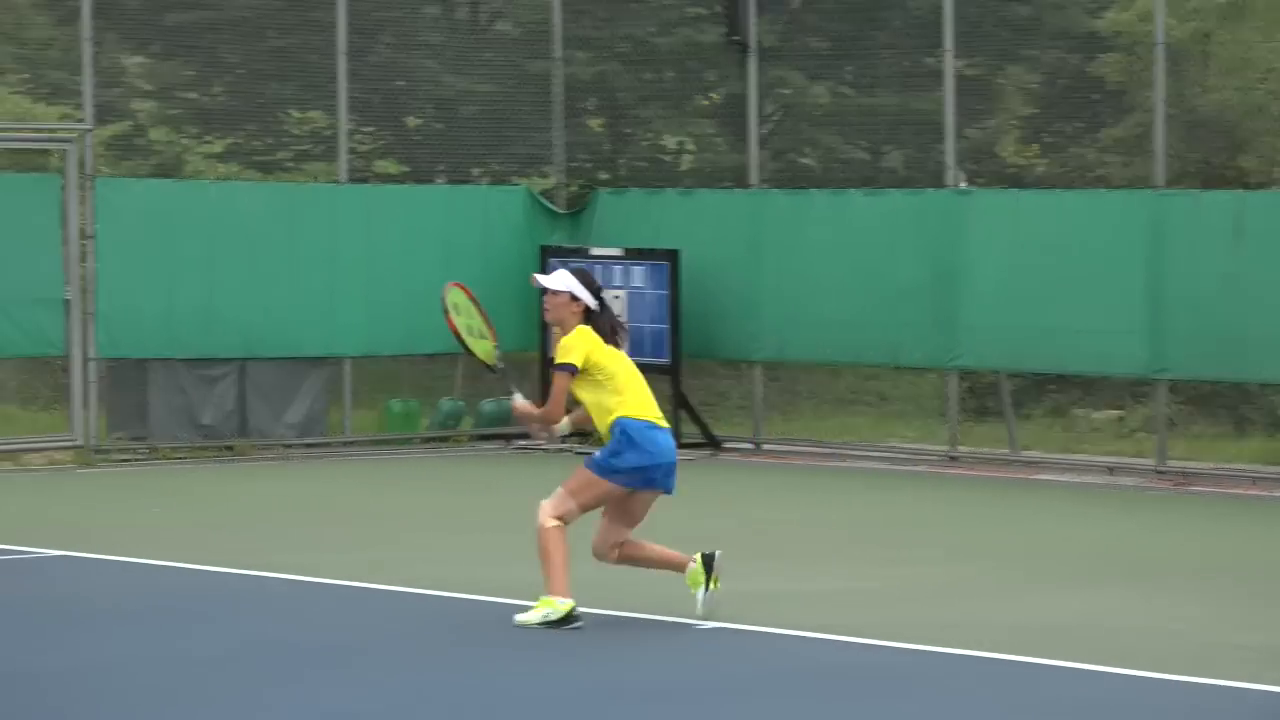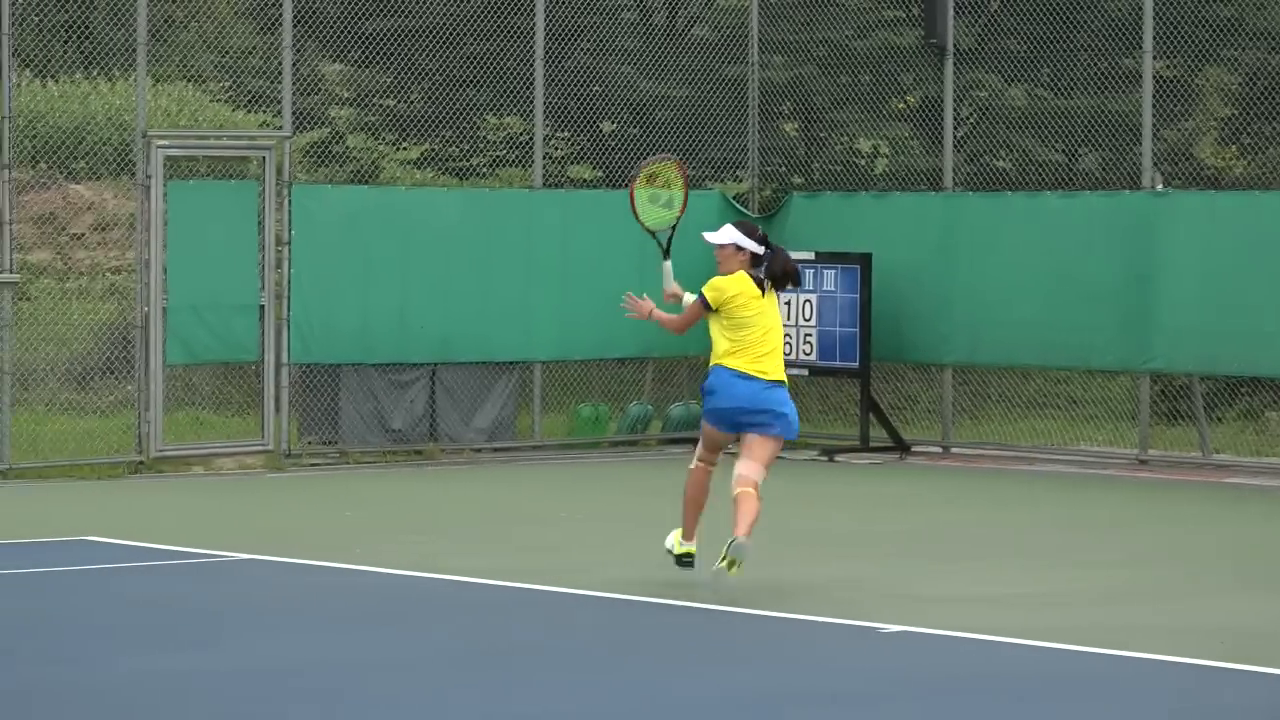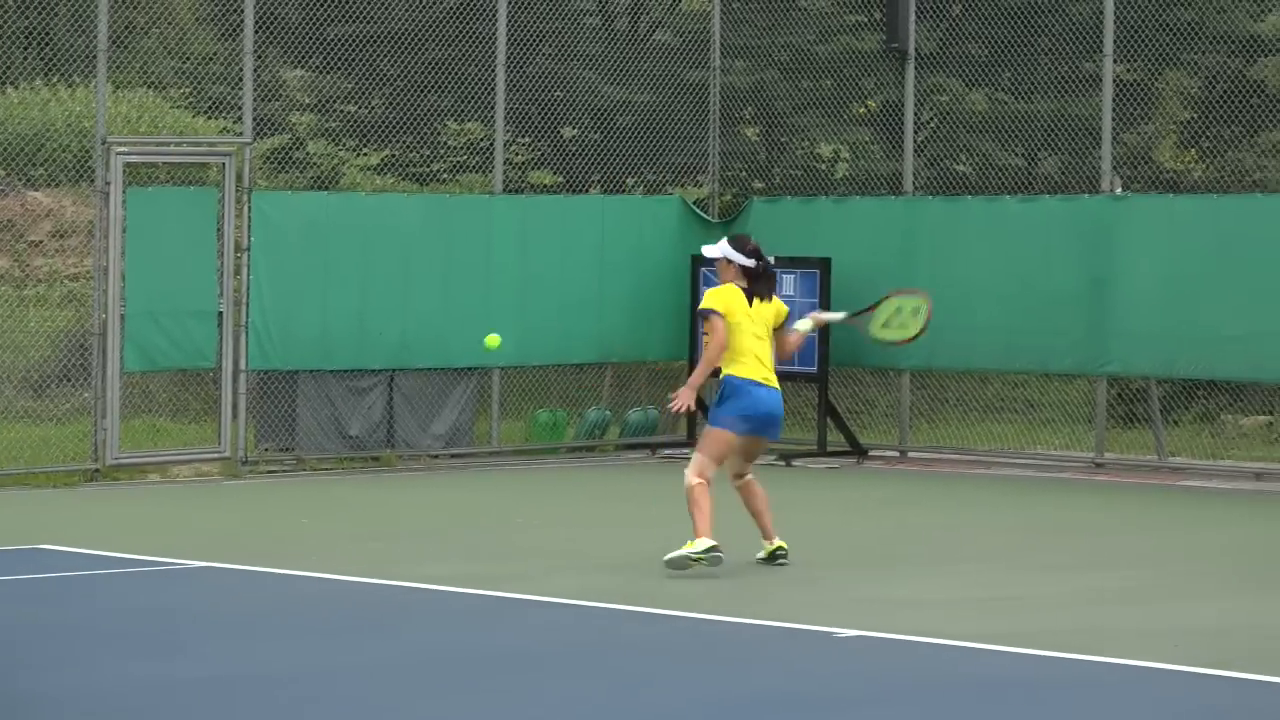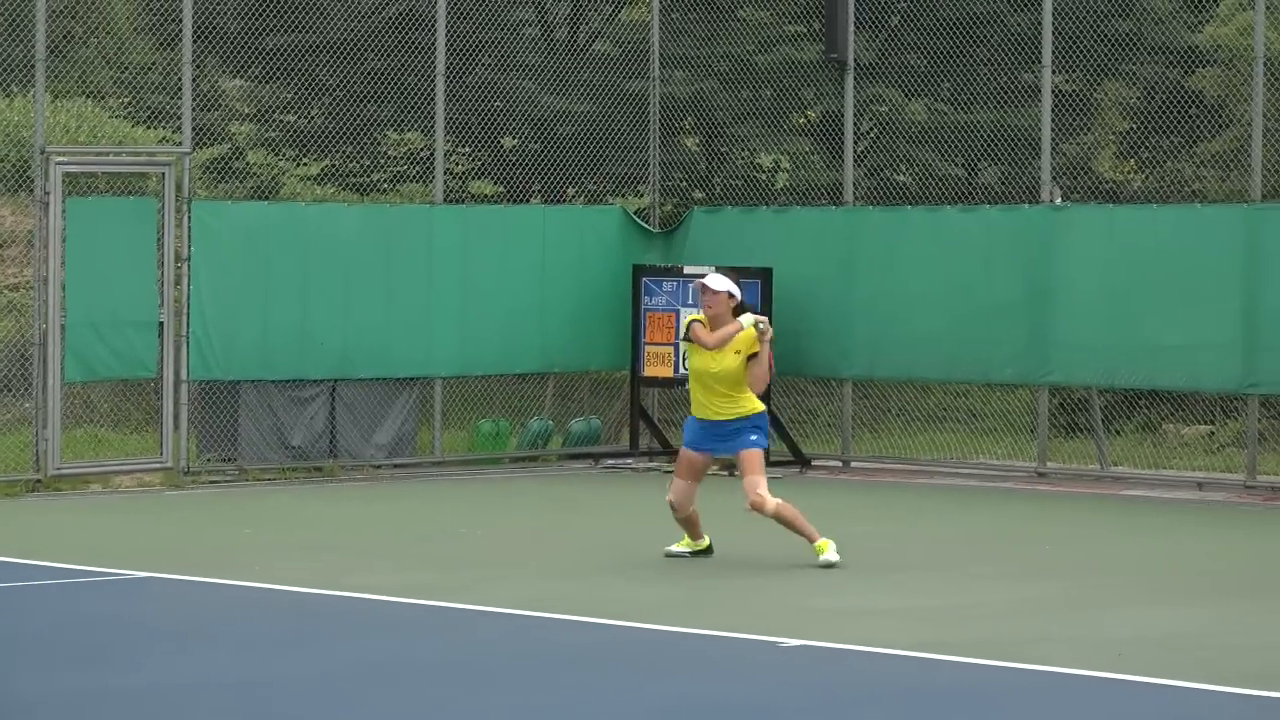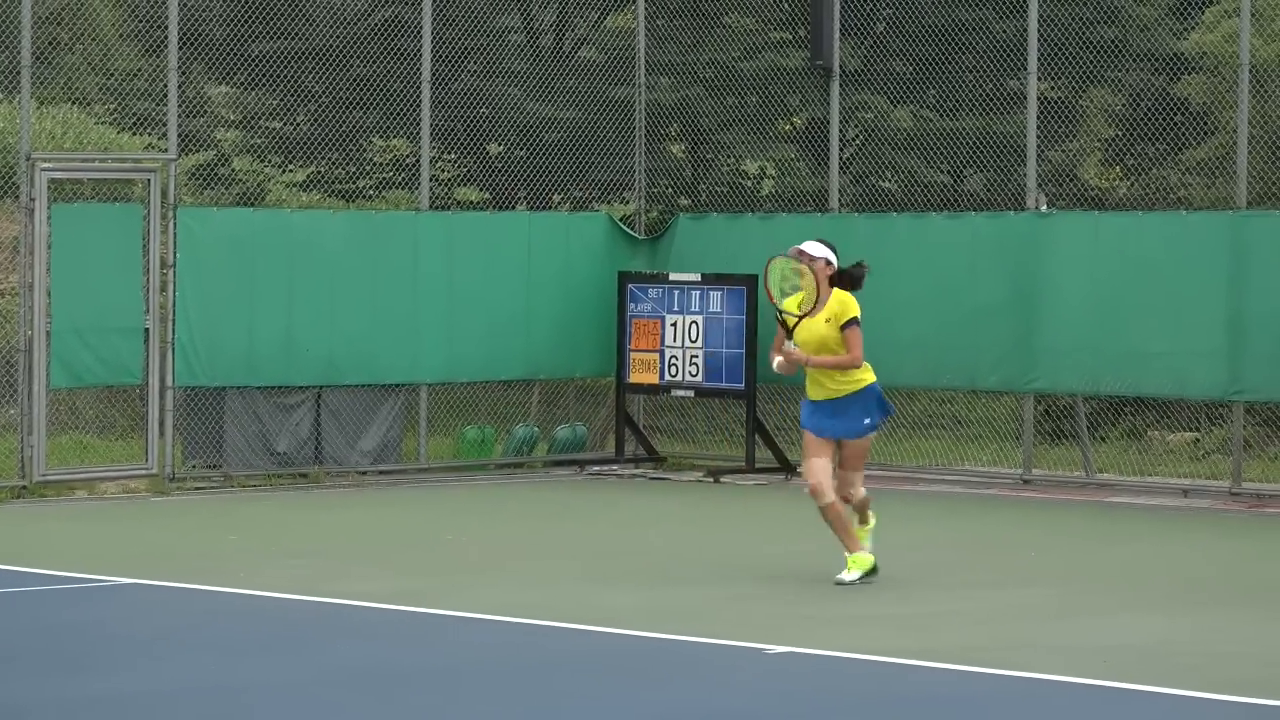
dt=0.5s
person 1, frame 1
left shoulder: (573, 342)
right shoulder: (600, 341)
left elbow: (553, 413)
left wrist: (526, 412)
right wrist: (564, 424)
left hip: (636, 442)
right hip: (656, 446)
left knee: (550, 513)
right knee: (608, 548)
left ankle: (558, 604)
right ankle: (696, 565)
person 1, frame 2
left shoulder: (721, 285)
right shoulder: (767, 288)
left elbow: (679, 325)
left wrist: (650, 311)
right wrist: (686, 297)
left hip: (730, 390)
right hip: (773, 399)
left knee: (704, 460)
right knee: (746, 487)
left ankle: (686, 544)
right ankle: (739, 538)
person 1, frame 3
left shoulder: (713, 298)
right shoulder: (770, 303)
left elbow: (714, 349)
right elbow: (790, 350)
left wrist: (690, 387)
right wrist: (804, 326)
left hip: (740, 395)
right hip: (767, 400)
left knee: (695, 475)
right knee: (740, 475)
left ankle: (702, 541)
right ankle: (774, 545)
person 1, frame 4
left shoulder: (750, 340)
right shoulder: (696, 324)
left elbow: (756, 388)
right elbow: (709, 342)
left wrist: (765, 343)
right wrist: (746, 320)
left hip: (745, 422)
right hip: (702, 423)
left knee: (759, 499)
right knee: (677, 499)
left ankle: (820, 542)
right ankle: (698, 541)
person 1, frame 5
left shoulder: (844, 302)
right shoulder: (789, 306)
left elbow: (855, 359)
right elbow: (776, 353)
left wrist: (808, 359)
right wrist: (780, 361)
left hip: (856, 398)
right hip: (818, 403)
left knee: (847, 490)
right knee: (816, 485)
left ankle: (863, 522)
right ankle: (860, 558)
